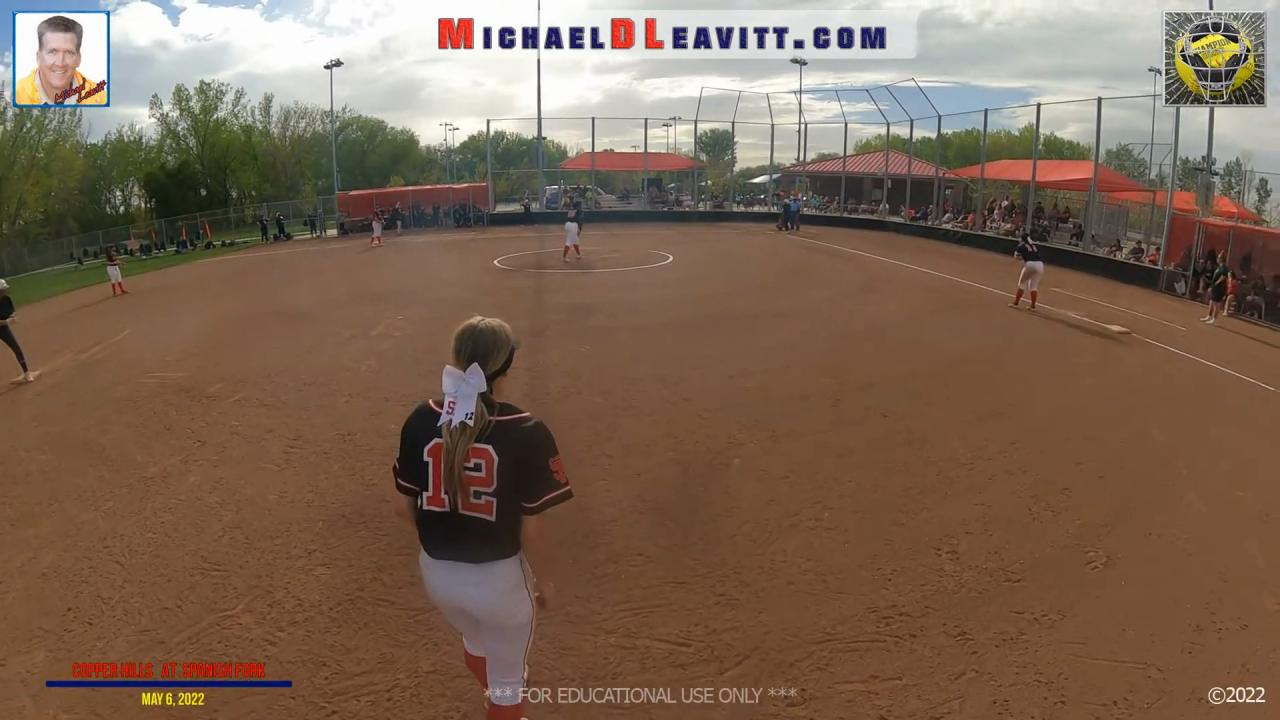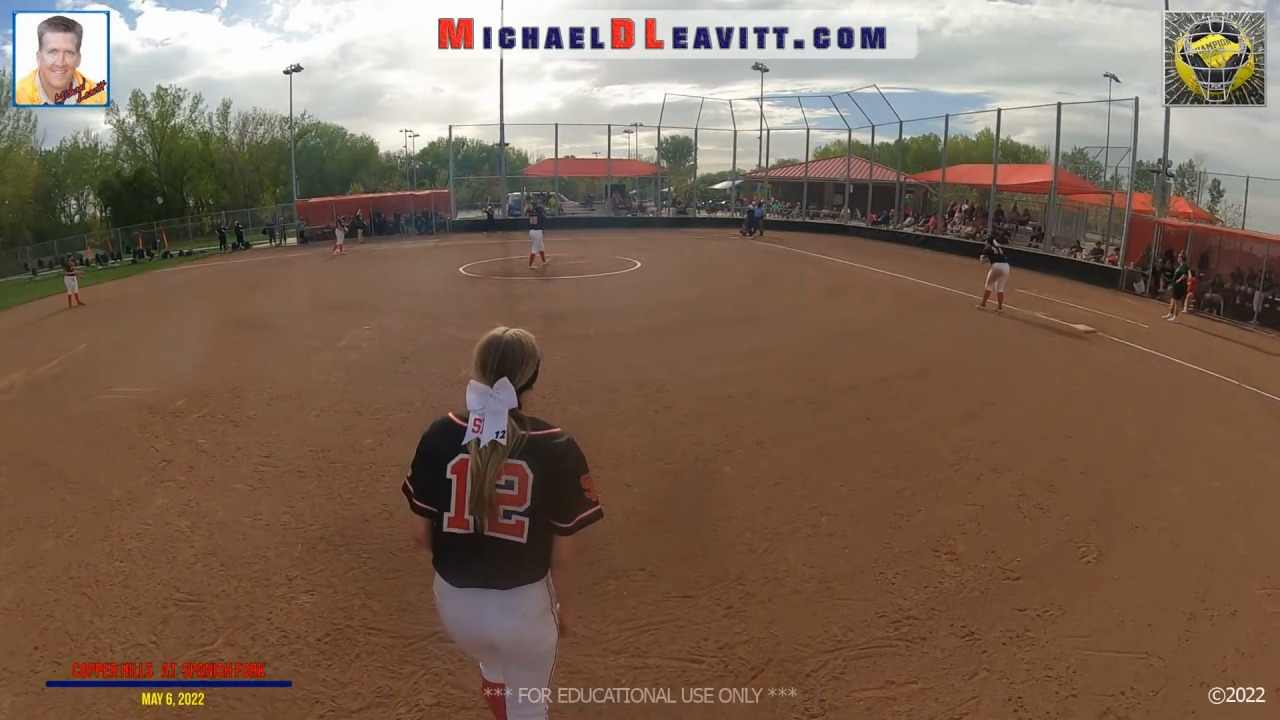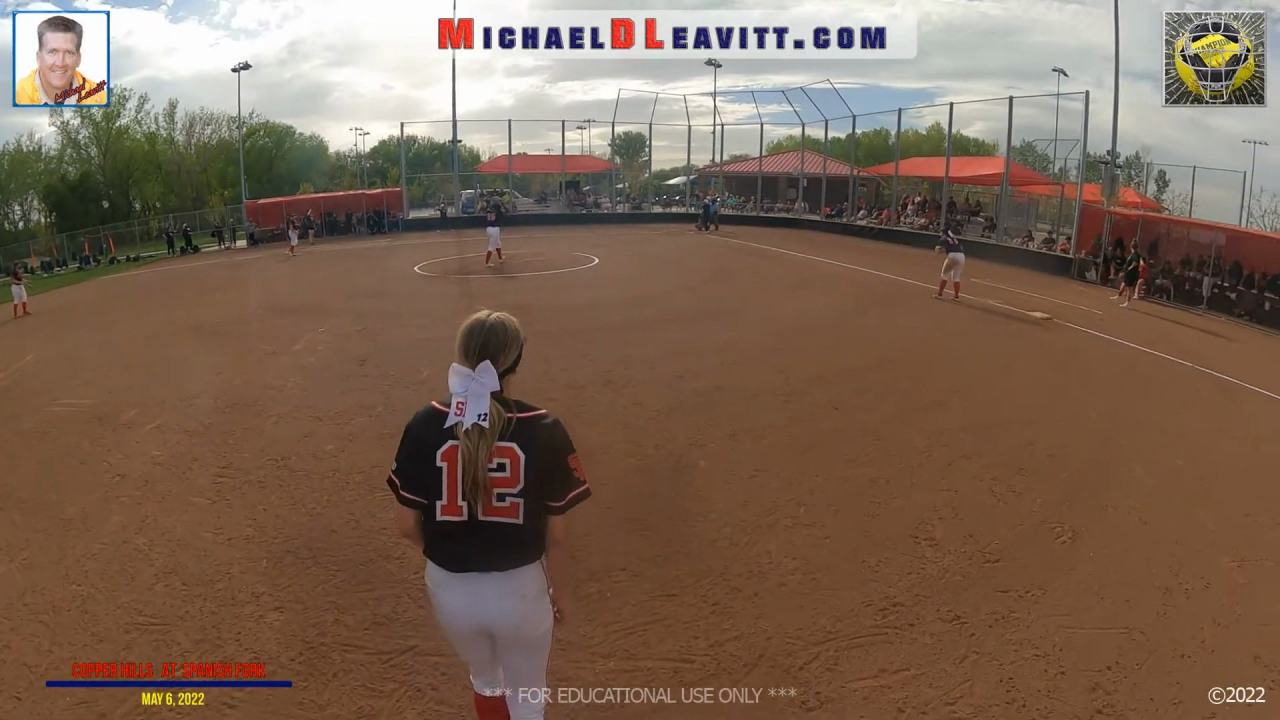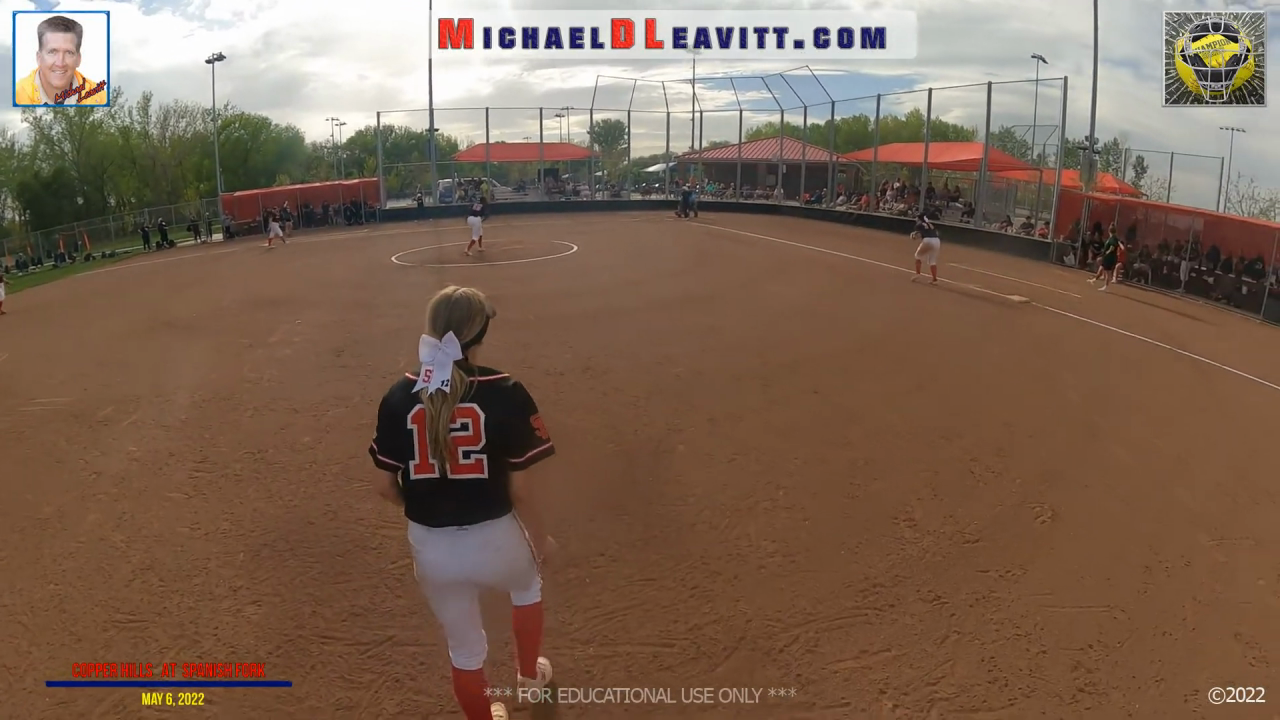
dt=0.3s
person 1, frame 1
left shoulder: (421, 421)
right shoulder: (527, 433)
left elbow: (405, 507)
right elbow: (531, 531)
right wrist: (542, 580)
left hip: (437, 573)
right hip: (500, 578)
left knee: (475, 640)
right knee: (508, 677)
person 1, frame 2
left shoulder: (440, 436)
right shoulder: (557, 449)
left elbow: (422, 531)
right elbow: (562, 552)
right wrist: (565, 606)
left hip: (454, 599)
right hip: (523, 604)
left knee: (493, 669)
person 1, frame 3
left shoulder: (425, 426)
right shoulder: (542, 431)
left elbow: (406, 523)
right elbow: (556, 533)
right wrist: (559, 591)
left hip: (449, 589)
right hip: (519, 588)
left knee: (486, 679)
person 1, frame 4
left shoulder: (399, 397)
right shoulder: (506, 393)
left elbow: (385, 487)
right elbow: (520, 488)
right wrist: (539, 536)
left hip: (430, 548)
right hip: (495, 539)
left knee: (465, 650)
right knee: (527, 582)
right ankle: (530, 674)
